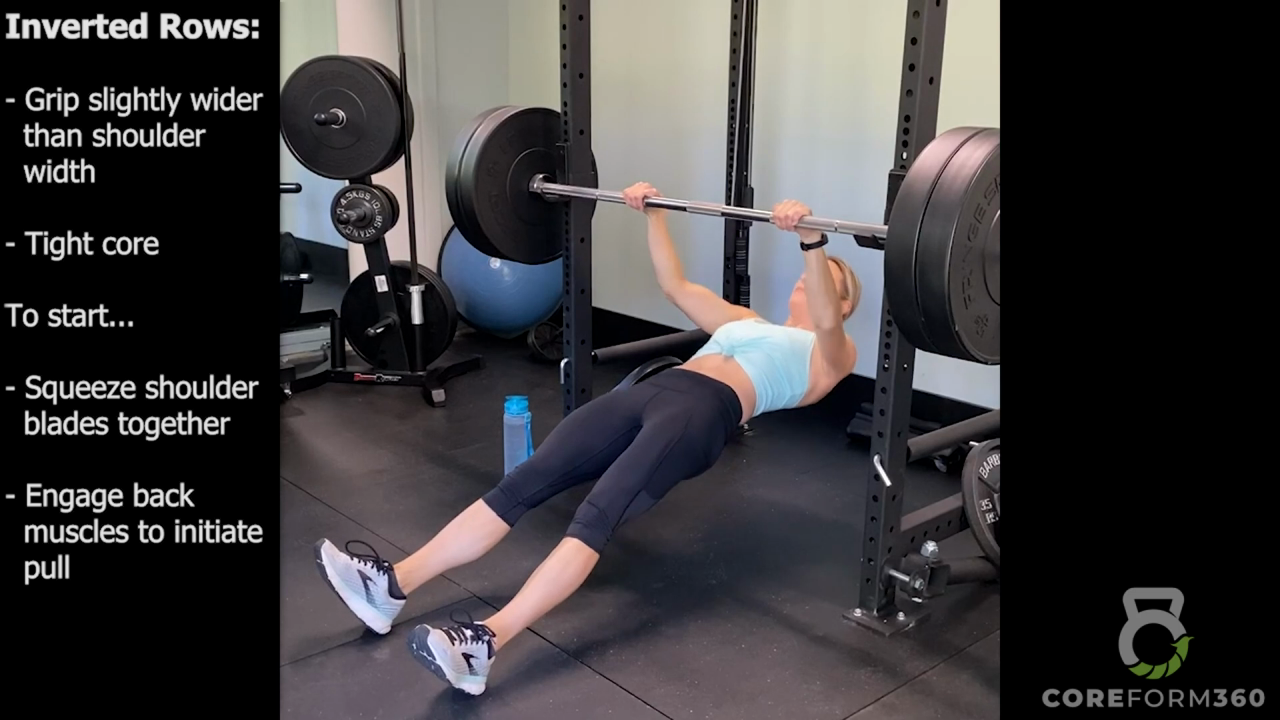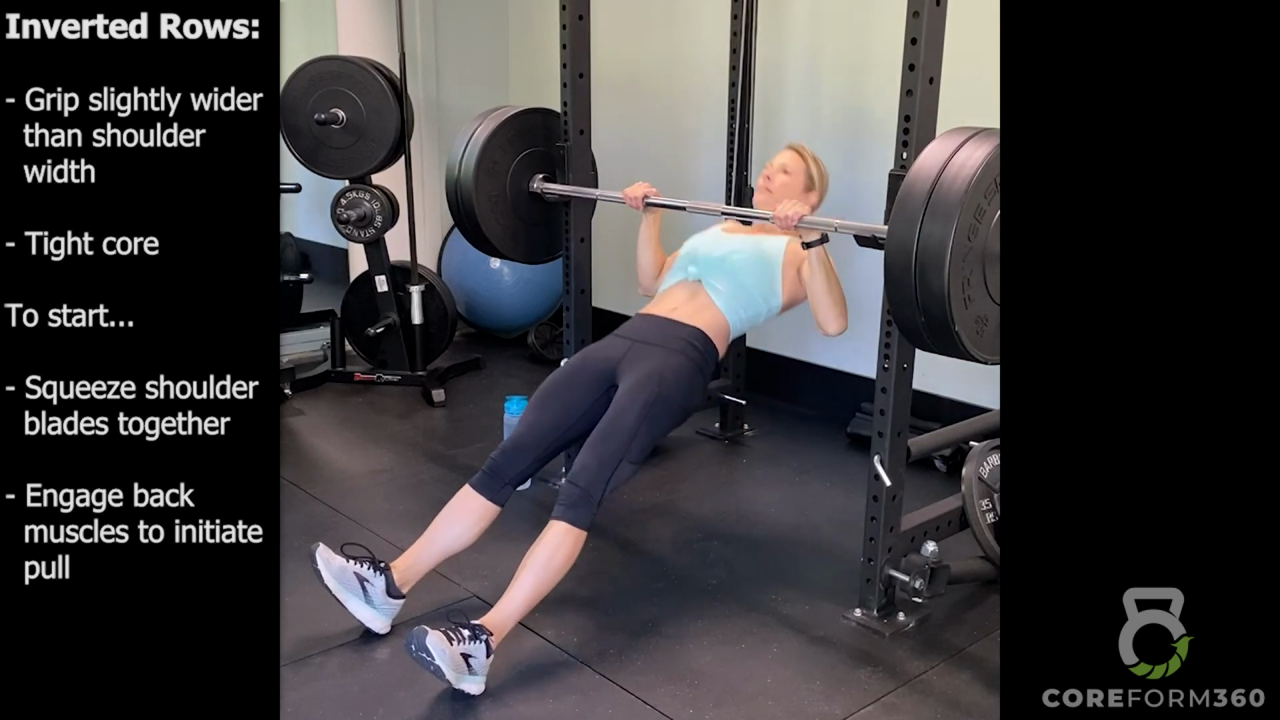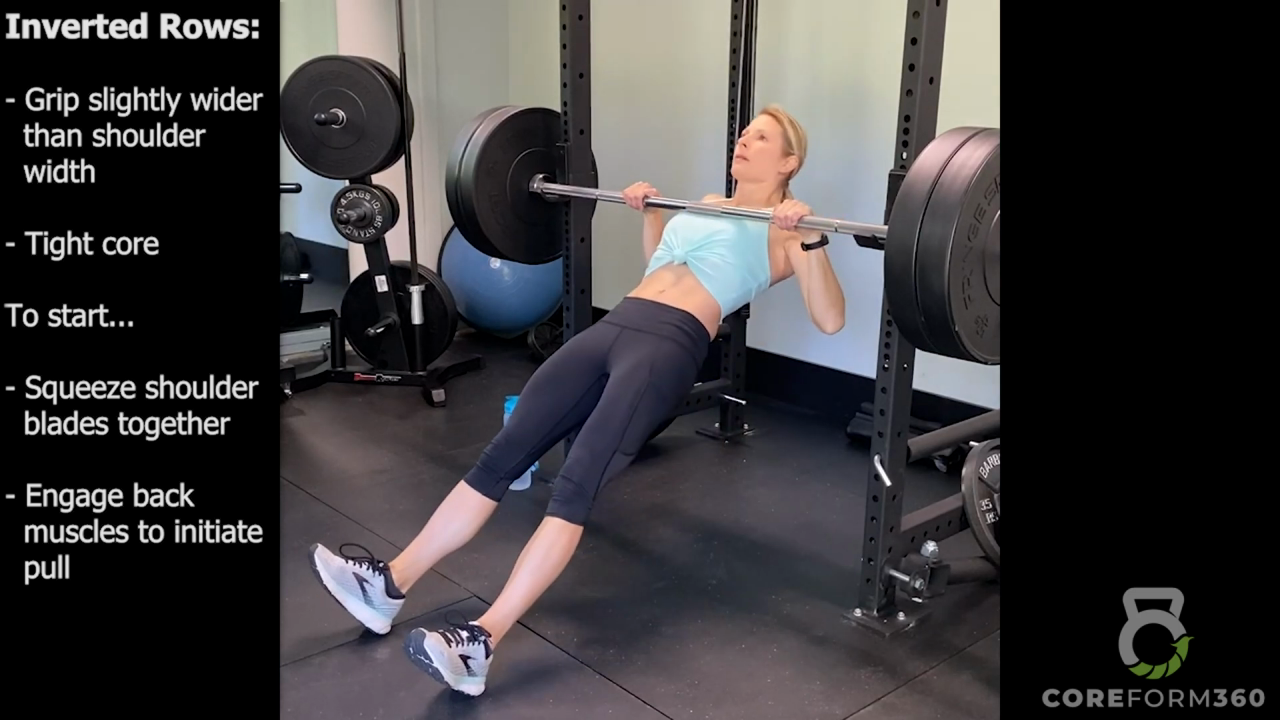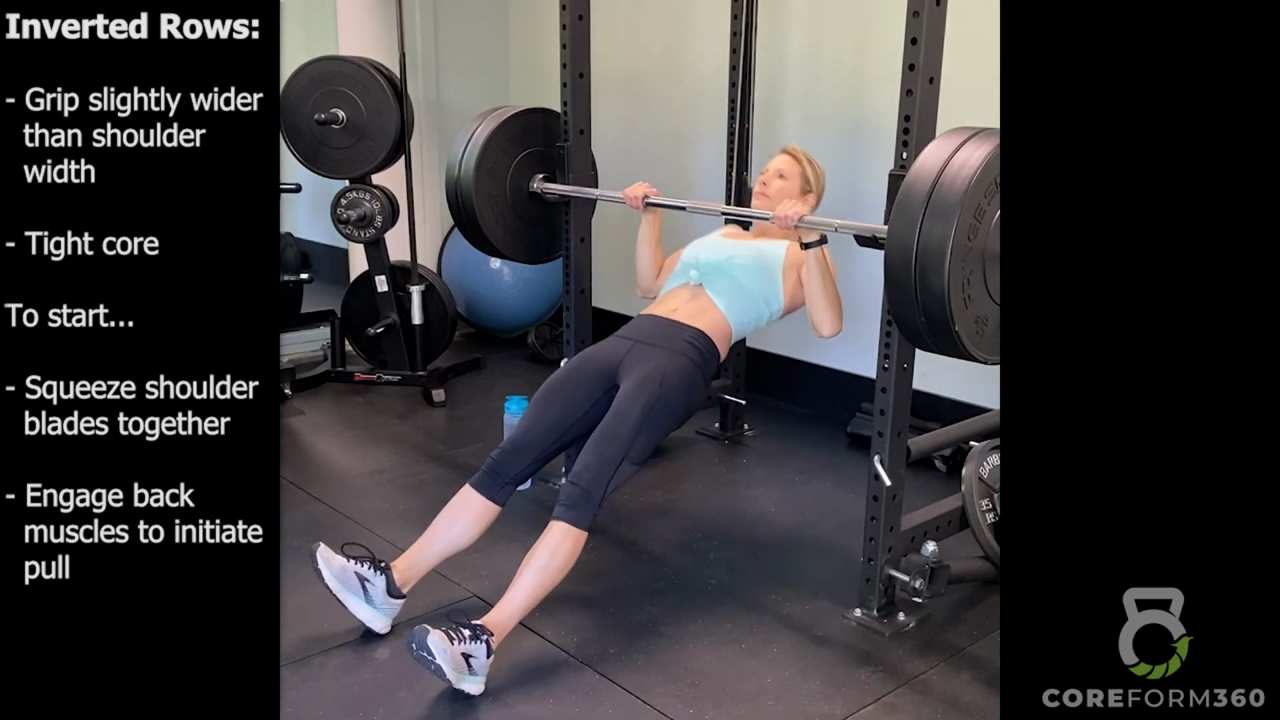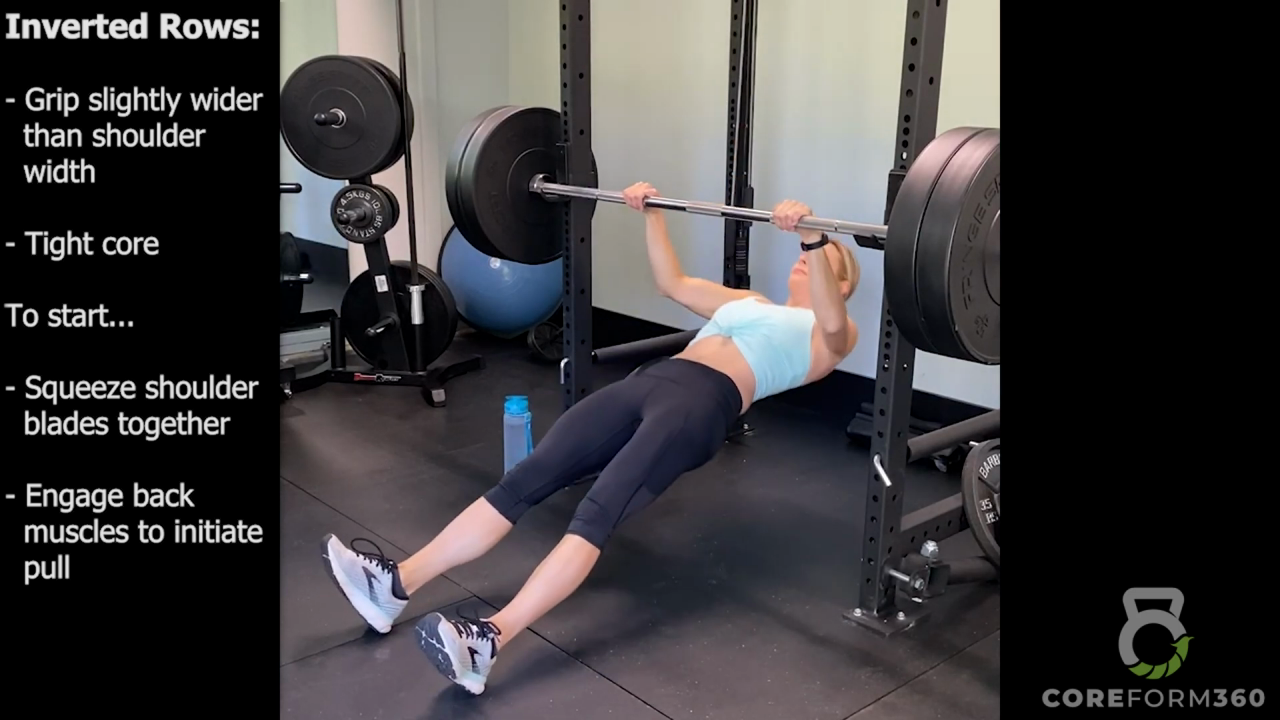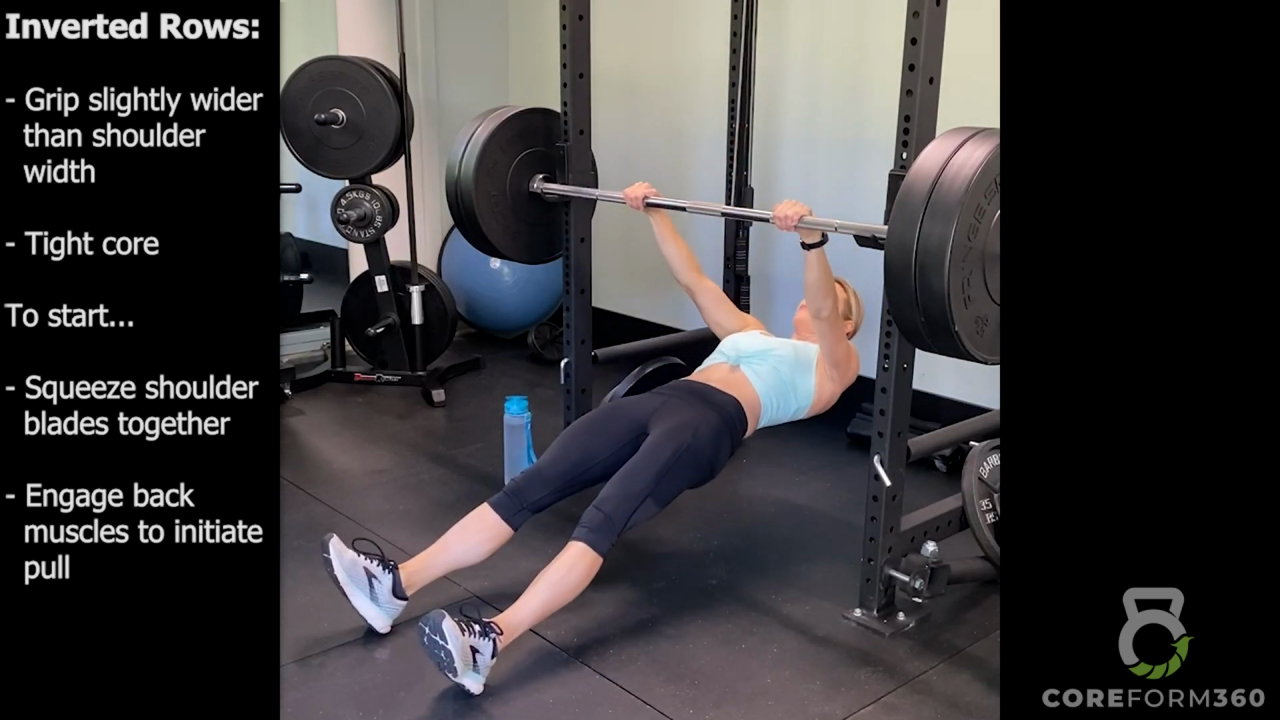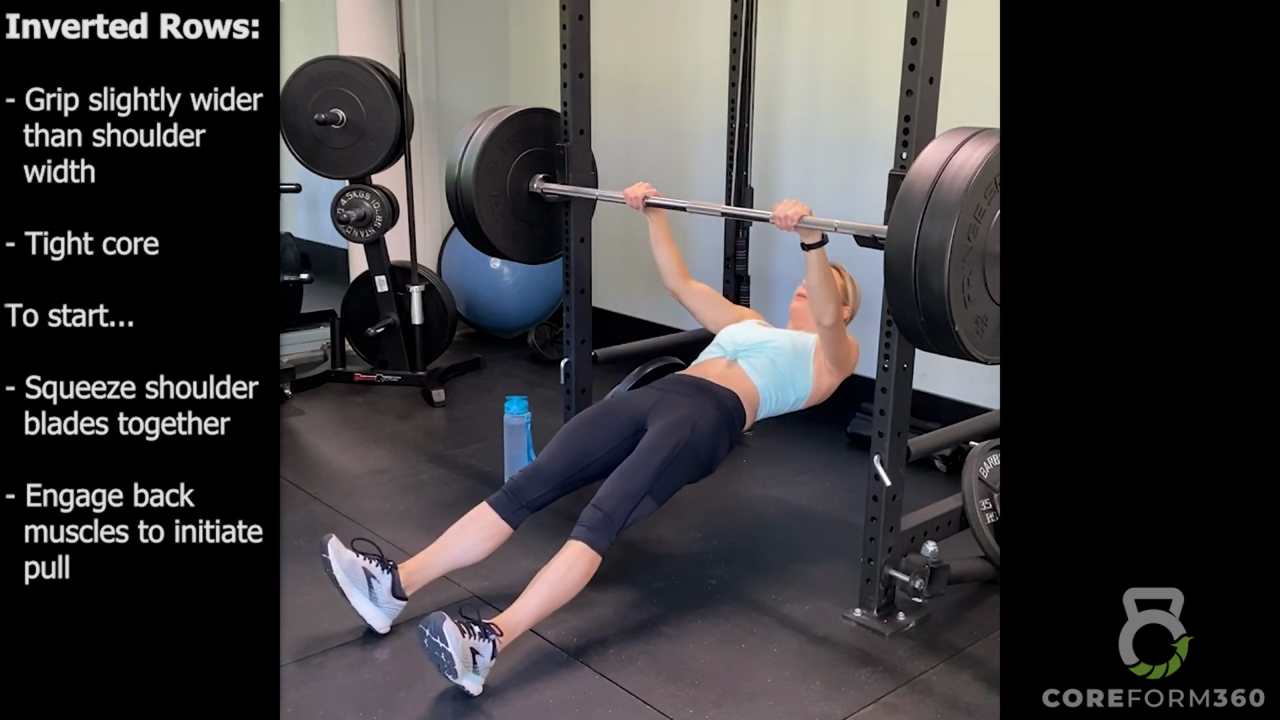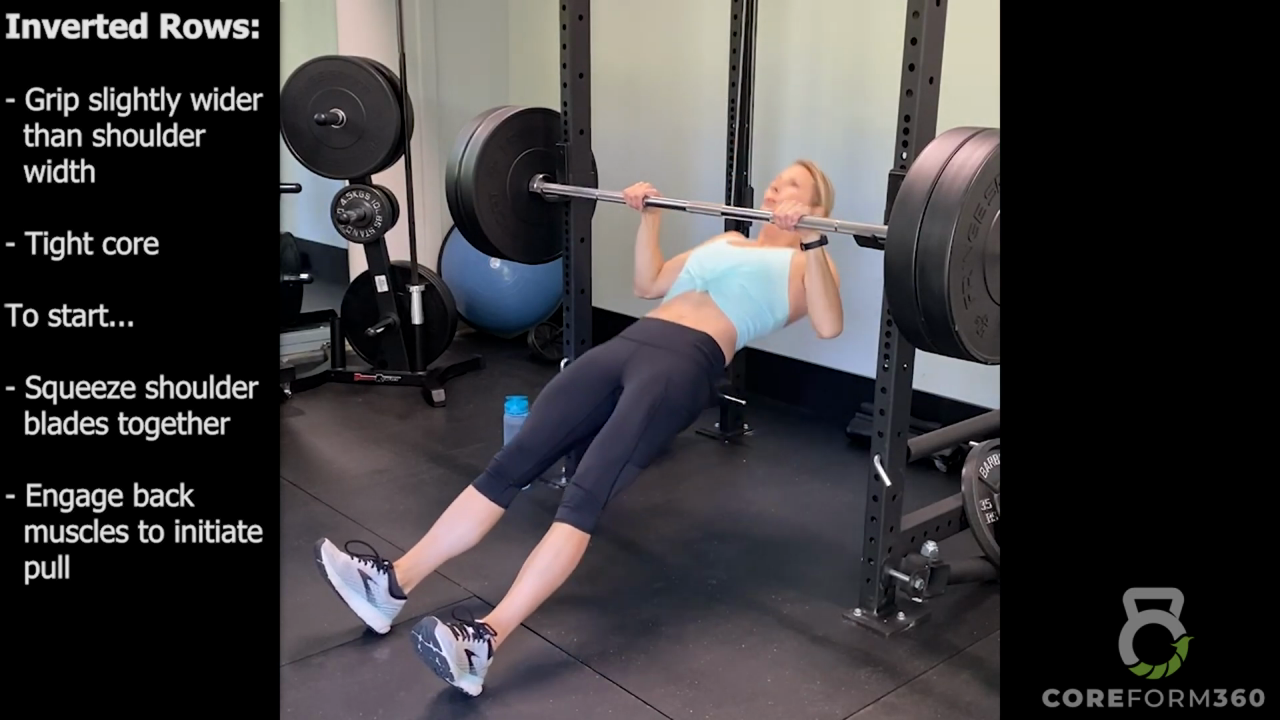
dt=0.4s
person 1, frame 1
left shoulder: (830, 355)
right shoulder: (748, 321)
left elbow: (826, 321)
right elbow: (676, 285)
left wrist: (812, 242)
right wrist: (653, 214)
left hip: (702, 413)
right hip: (655, 389)
left knee: (595, 518)
right knee: (523, 483)
left ankle: (484, 644)
right ankle: (391, 585)
person 1, frame 2
left shoulder: (797, 257)
right shoulder: (724, 230)
left elbow: (833, 322)
left wrist: (811, 236)
right wrist: (649, 213)
left hip: (678, 359)
right hip: (623, 341)
left knee: (580, 492)
right knee: (506, 463)
left ankle: (481, 642)
right ankle: (390, 584)
person 1, frame 3
left shoulder: (784, 231)
right shoulder: (707, 207)
left elbow: (830, 320)
left wrist: (811, 237)
right wrist: (650, 211)
left hip: (669, 345)
right hip: (613, 327)
left knee: (574, 486)
right knee: (499, 458)
left ankle: (481, 642)
right ankle: (389, 584)
person 1, frame 4
left shoulder: (799, 257)
right shoulder: (723, 233)
left elbow: (828, 326)
right elbow: (650, 283)
left wrist: (810, 237)
right wrist: (649, 214)
left hip: (679, 359)
right hip: (624, 342)
left knee: (581, 492)
right knee: (506, 462)
left ankle: (482, 641)
right ankle: (391, 585)
person 1, frame 5
left shoulder: (828, 332)
right shoulder: (750, 302)
left elbow: (833, 325)
right elbow: (671, 283)
left wrist: (812, 240)
right wrist: (652, 215)
left hip: (702, 402)
right hip: (652, 381)
left knee: (597, 513)
right knee: (523, 481)
left ankle: (488, 641)
right ankle: (396, 584)
person 1, frame 6
left shoulder: (834, 365)
right shoulder: (752, 333)
left elbow: (824, 310)
right elbow: (691, 277)
left wrist: (811, 241)
right wrist: (655, 213)
left hip: (708, 423)
right hip: (658, 400)
left knee: (601, 523)
right knee: (527, 488)
left ankle: (489, 641)
right ankle: (396, 585)
person 1, frame 7
left shoulder: (833, 356)
right shoulder: (750, 323)
left elbow: (826, 317)
right elbow: (680, 283)
left wrist: (812, 242)
right wrist: (653, 215)
left hip: (707, 417)
right hip: (657, 394)
left knee: (599, 521)
right knee: (526, 486)
left ankle: (489, 642)
right ankle: (396, 585)
person 1, frame 8
left shoulder: (807, 266)
right shoulder: (727, 241)
left elbow: (828, 325)
right elbow: (647, 283)
left wrist: (809, 238)
right wrist: (649, 215)
left hip: (684, 363)
right hip: (629, 344)
left knee: (584, 495)
right knee: (509, 465)
left ankle: (483, 640)
right ankle: (392, 583)
